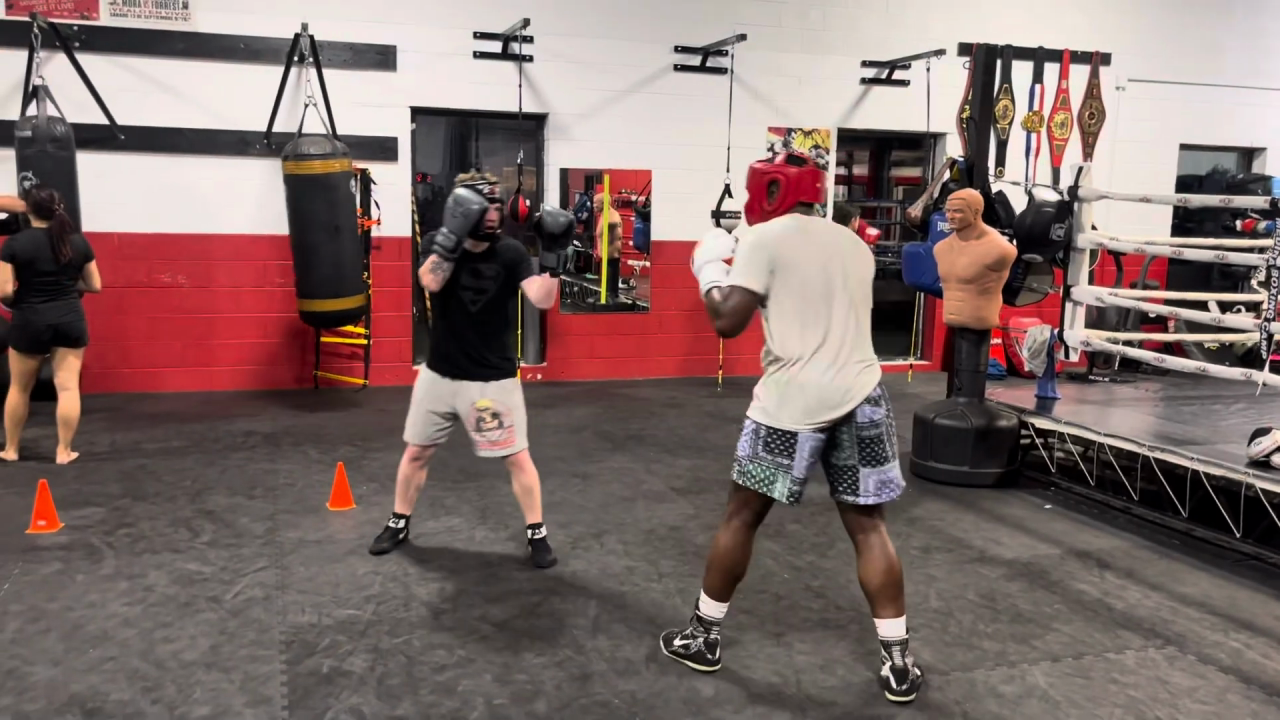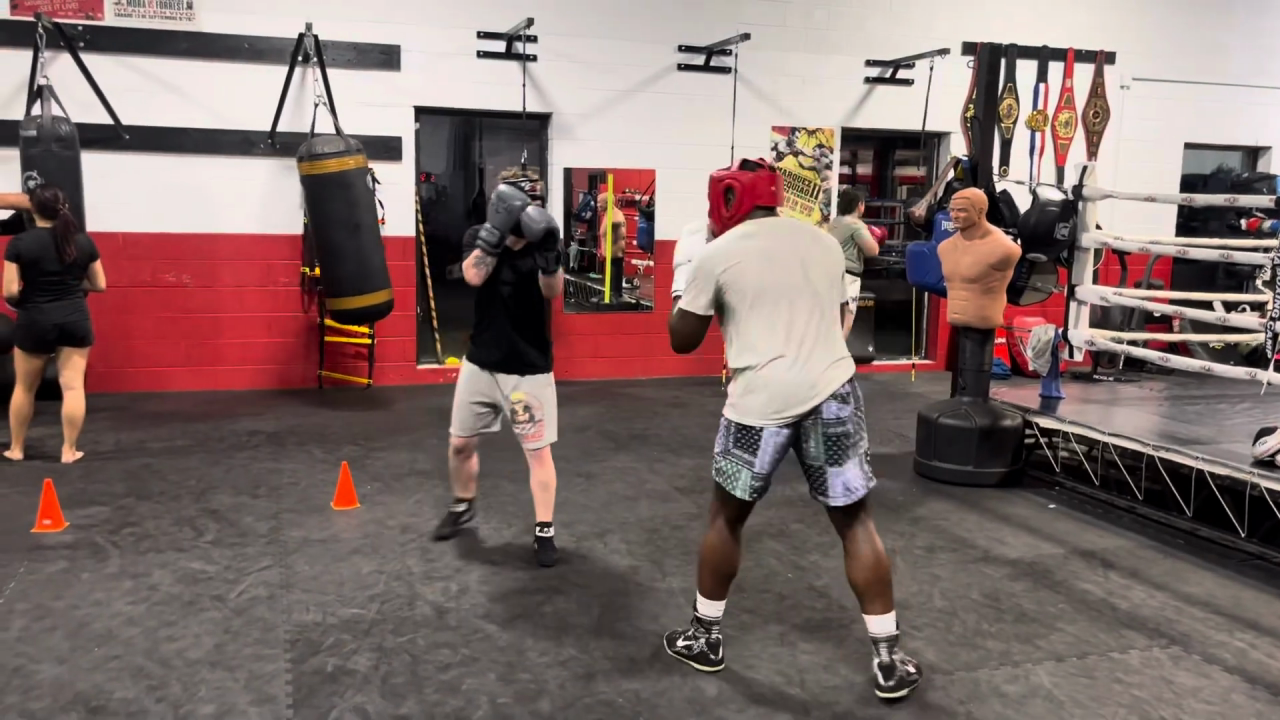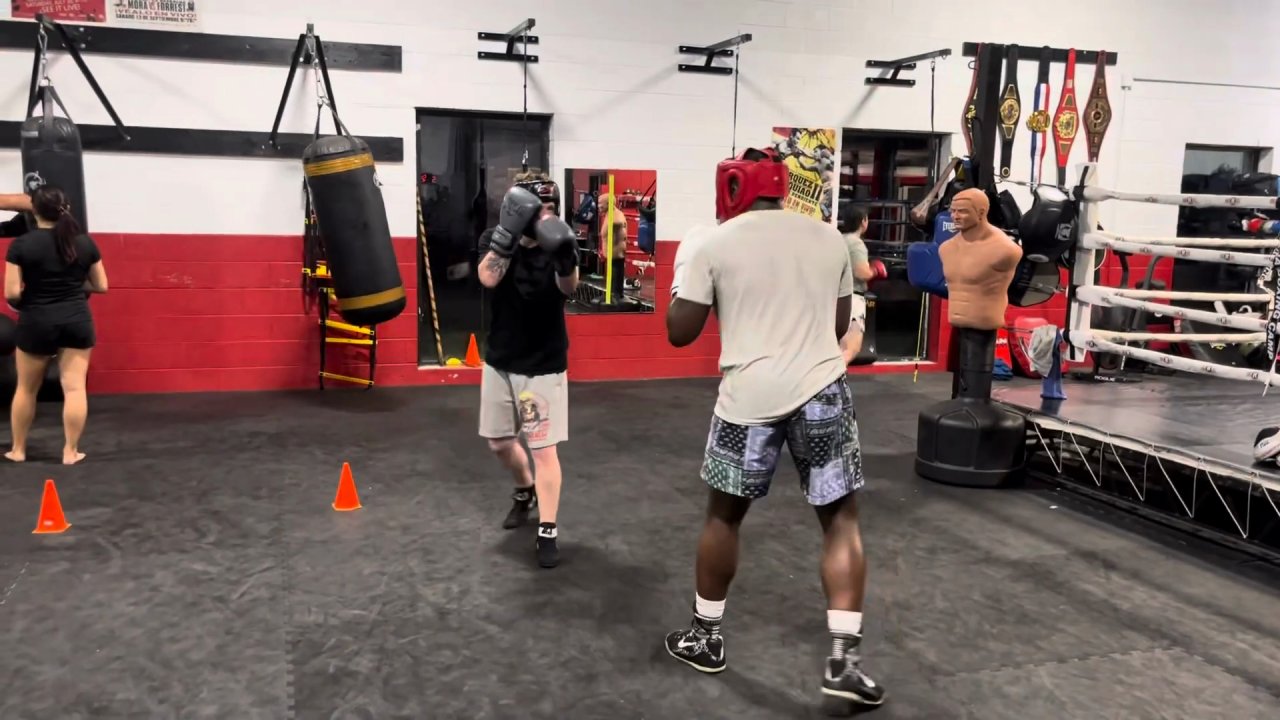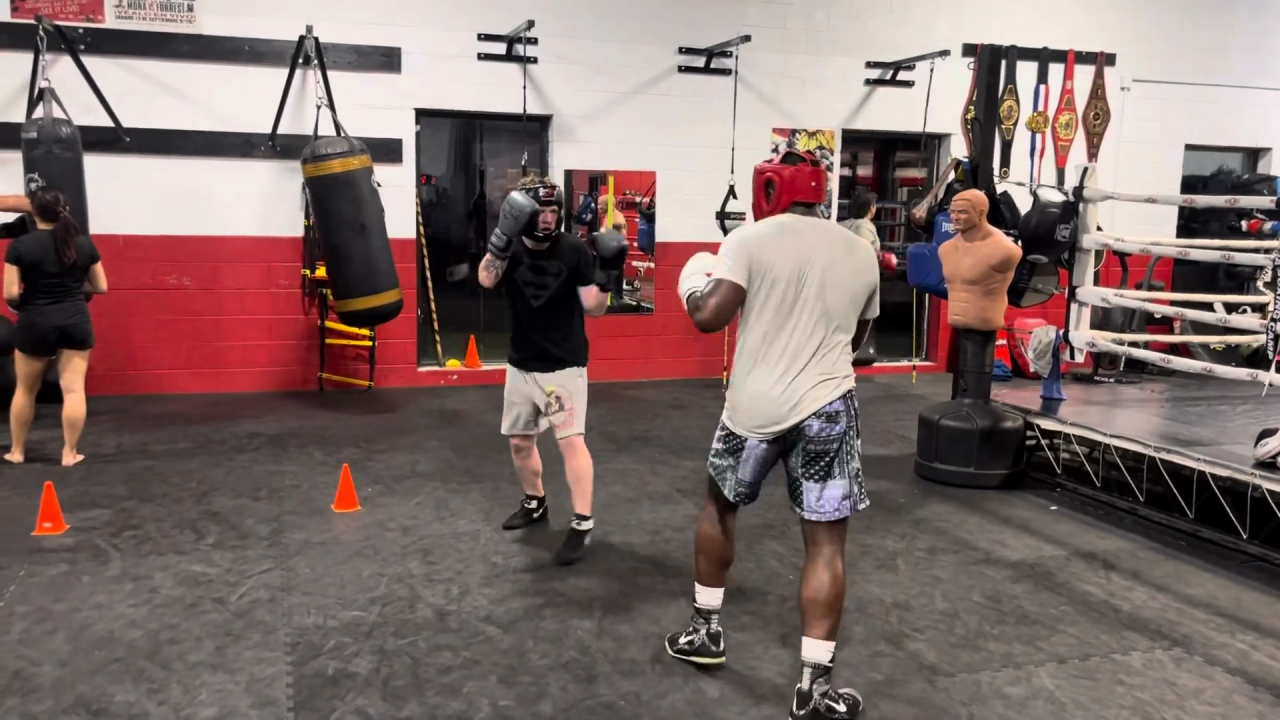
dt=0.2s
person 1, frame 1
left shoulder: (766, 238)
right shoulder: (855, 245)
left elbow: (727, 321)
left wrist: (711, 275)
left hip: (791, 401)
right hip: (861, 395)
left knee: (741, 518)
right knee: (869, 527)
left ankle: (703, 636)
right ankle: (899, 661)
person 1, frame 2
left shoulder: (716, 254)
right shoulder: (823, 242)
left elbow: (682, 341)
left wrist: (683, 277)
left hip: (761, 399)
right hip: (832, 391)
left knee: (727, 517)
right knee: (855, 523)
left ankle: (704, 637)
right ankle: (889, 657)
person 1, frame 3
left shoulder: (715, 243)
right shoulder: (828, 238)
left elbow: (681, 332)
left wrist: (684, 274)
left hip: (749, 397)
right hip: (821, 391)
left knee: (724, 514)
right knee: (840, 521)
left ankle: (704, 637)
right ankle: (843, 659)
person 1, frame 4
left shoulder: (751, 239)
right shoulder: (862, 253)
left elbow: (710, 316)
left wrist: (691, 287)
left hip: (754, 407)
right hip: (825, 408)
left knee: (719, 507)
right knee: (825, 544)
left ankle: (706, 630)
person 2, frame 1
left shoulder: (511, 253)
right shoulder: (438, 242)
left elbow: (544, 300)
right elbow: (431, 282)
left wrist: (555, 254)
right wrist: (452, 230)
left hip: (494, 378)
right hip: (440, 374)
left knee: (517, 456)
right knee: (417, 451)
left ankle: (537, 534)
right ankle: (399, 524)
person 2, frame 2
left shoulder: (544, 242)
right shoulder: (477, 236)
left elbow: (553, 289)
right elbow: (473, 275)
left wrist: (546, 250)
right wrist: (495, 228)
left hip: (531, 369)
right hip: (480, 364)
left knee: (537, 450)
right knee: (459, 443)
left ankle: (545, 533)
right ankle: (462, 506)
person 2, frame 3
left shoulder: (557, 244)
right shoulder: (496, 239)
left elbow: (567, 286)
right elbow: (488, 277)
left wrist: (564, 256)
right wrist: (507, 229)
left hip: (544, 367)
right hip: (499, 364)
left knee: (543, 450)
right knee: (500, 443)
left ankle: (548, 533)
right ankle: (526, 494)
person 2, frame 4
left shoulder: (573, 249)
right shoulder: (510, 244)
left elbow: (594, 306)
right elbow: (487, 279)
left wrist: (606, 274)
right wrist: (505, 233)
left hip: (565, 364)
right hip: (521, 363)
left knee: (570, 441)
right knee: (520, 440)
left ankle: (581, 526)
right ankle: (534, 505)
person 3, frame 1
right shoulder: (78, 242)
right elbow: (95, 285)
left hip: (29, 322)
right hip: (70, 320)
right knee: (68, 386)
right ankle: (64, 451)
person 3, frame 2
left shoulder: (20, 243)
right shoulder: (83, 241)
left elbow: (10, 292)
right elbow: (100, 285)
left wrist: (23, 302)
left hip: (34, 321)
right hip: (75, 320)
left knee: (24, 387)
right knee: (73, 386)
left ankle: (16, 449)
right ankle: (69, 450)
person 3, frame 3
left shoulder: (21, 244)
right shoulder: (85, 242)
left elbow: (12, 293)
right elbow: (101, 286)
left wrist: (26, 303)
left hip: (36, 322)
right hip: (77, 321)
left knee: (26, 388)
right knee: (75, 387)
left ankle: (18, 450)
right ankle: (71, 452)
person 3, frame 4
left shoulder: (20, 245)
right shoulder: (84, 244)
left elbow: (11, 294)
right elbow: (101, 287)
left wrist: (26, 304)
left hip: (35, 324)
right hip: (76, 322)
left knee: (25, 390)
right knee: (74, 388)
left ankle: (17, 451)
right ankle: (70, 453)
